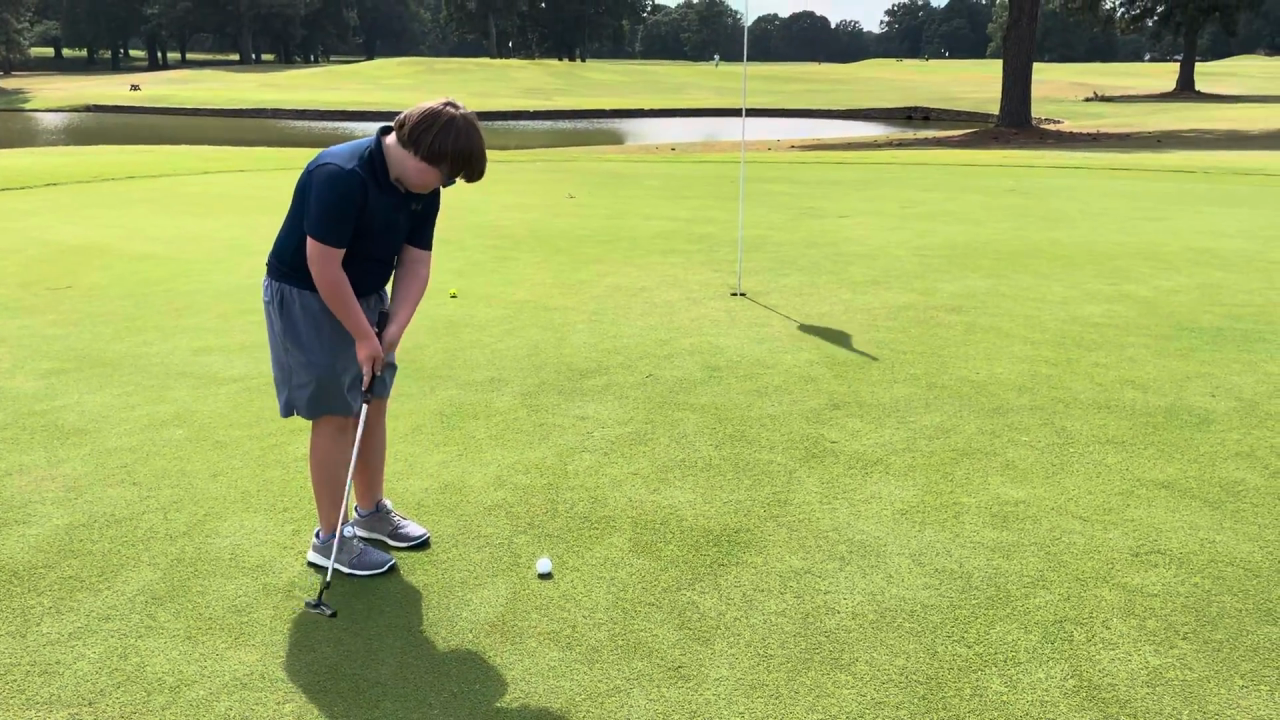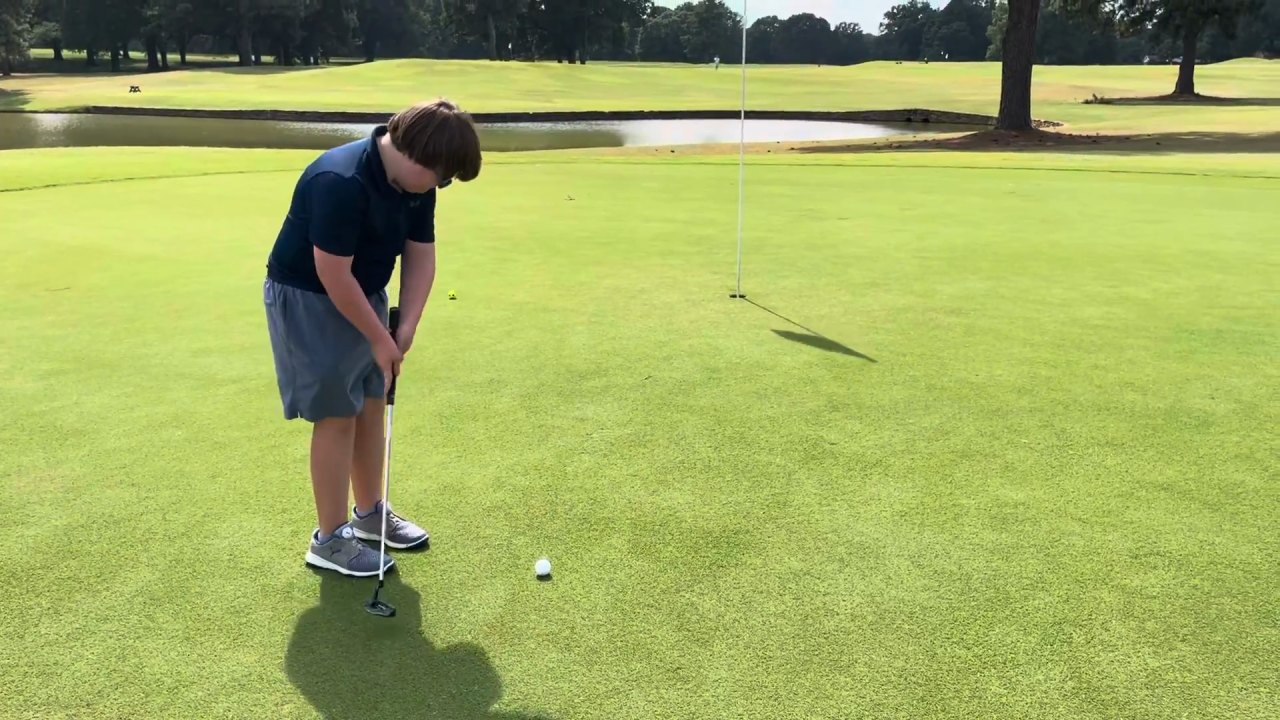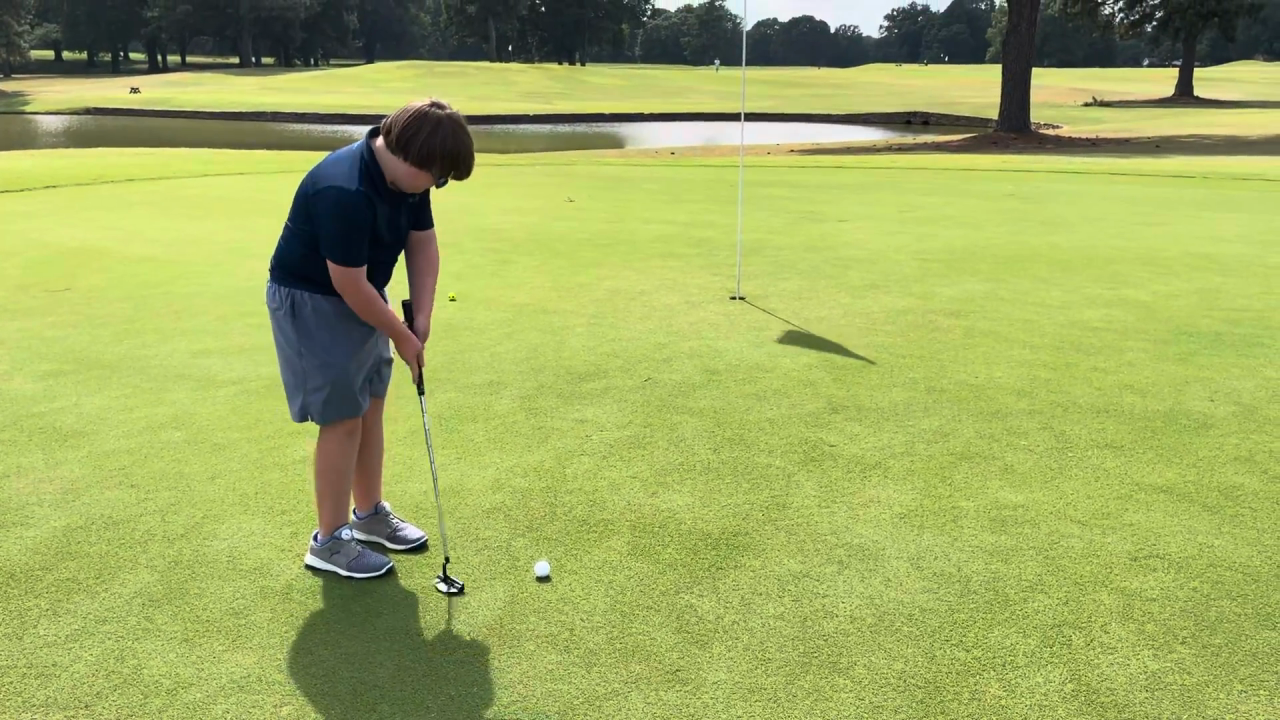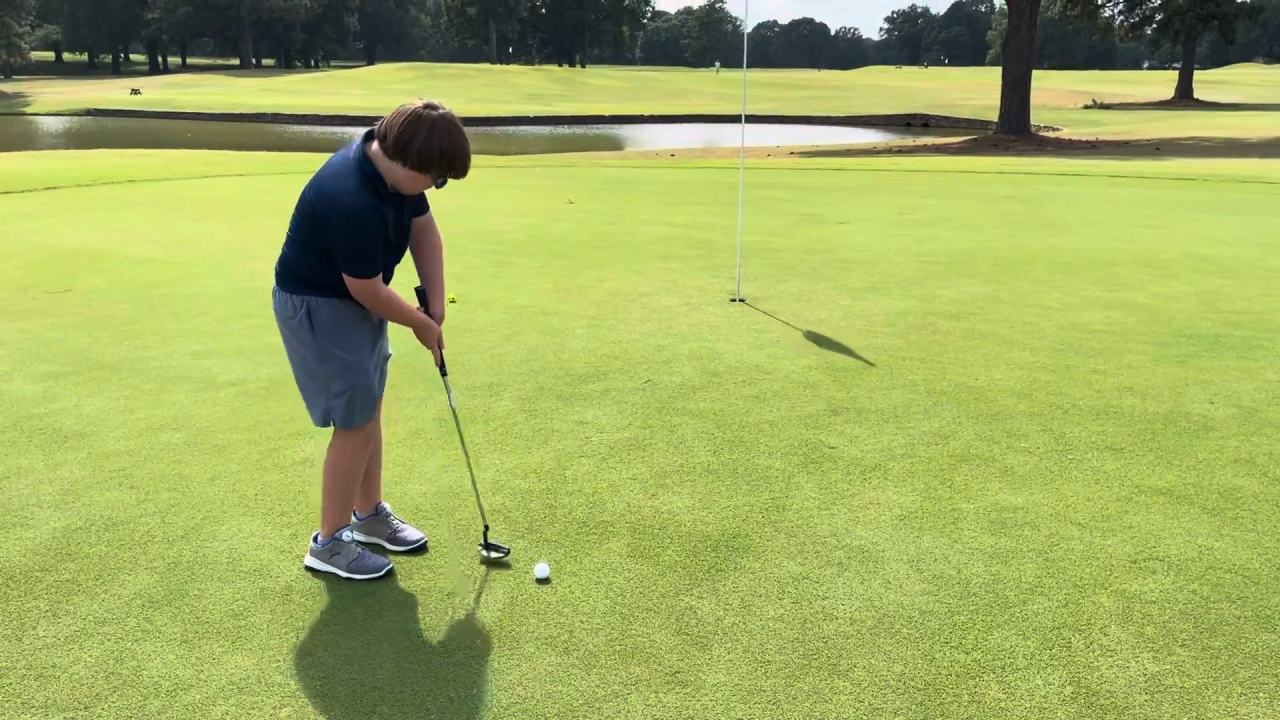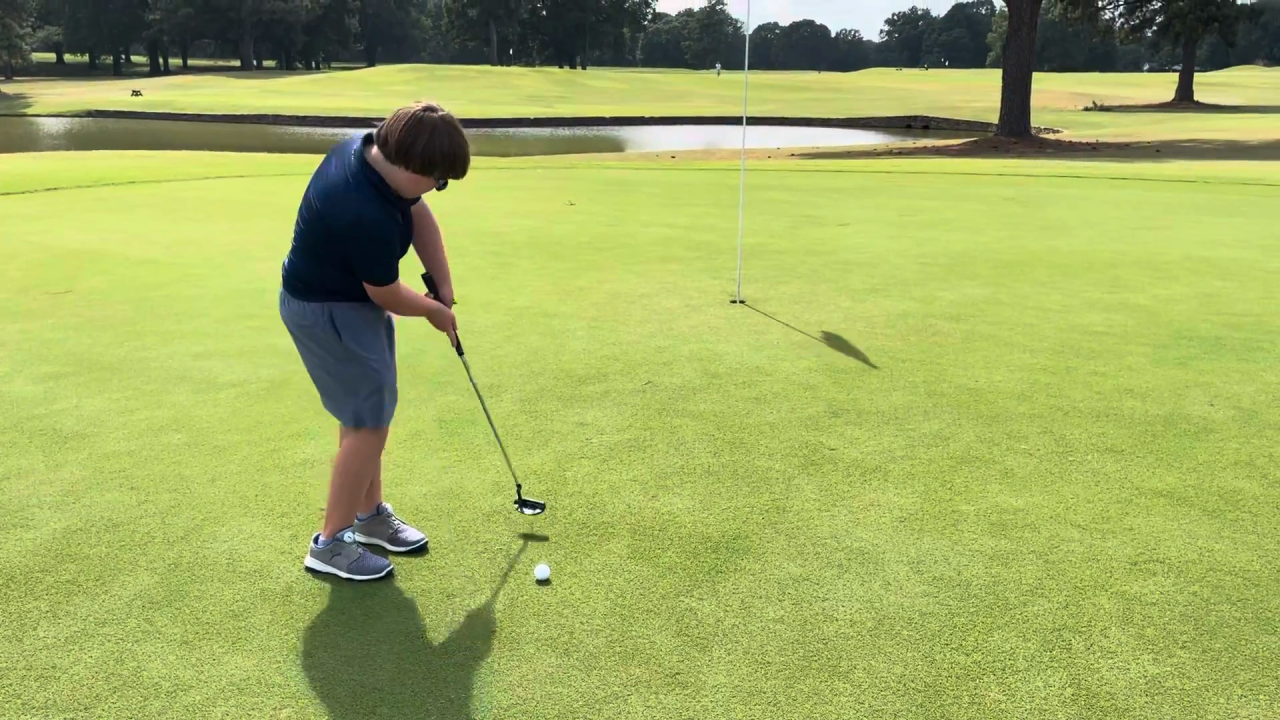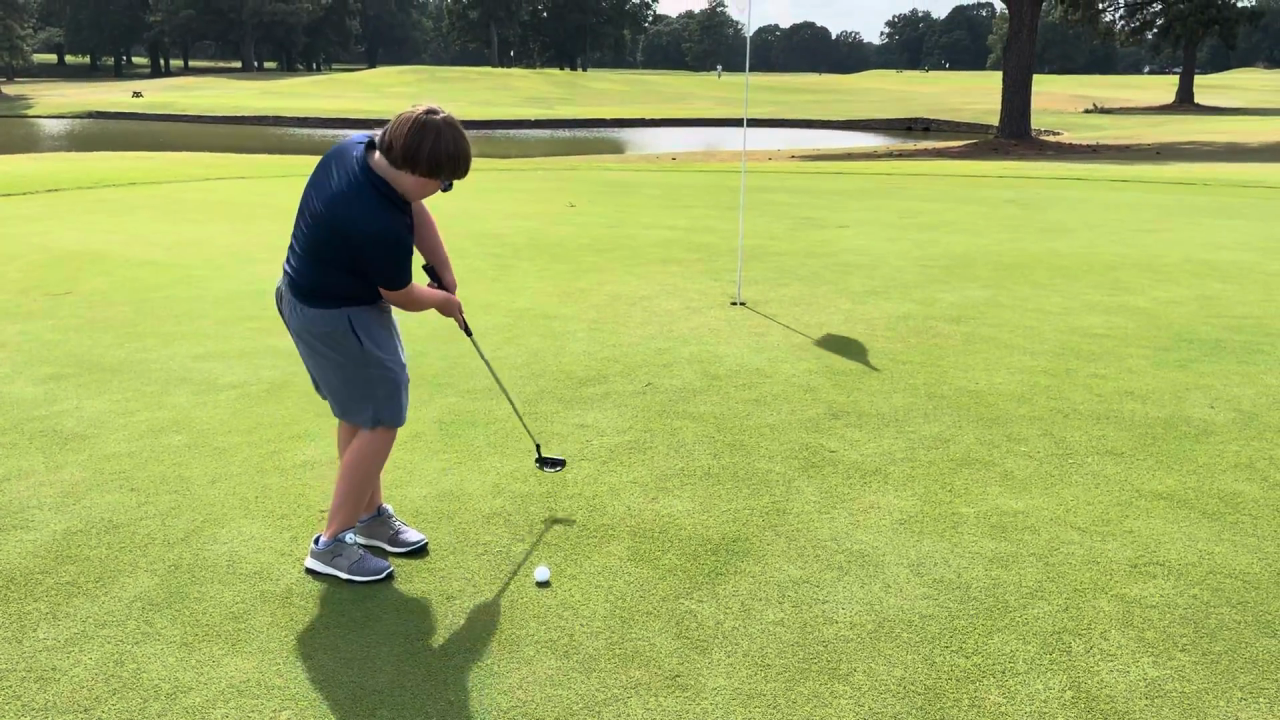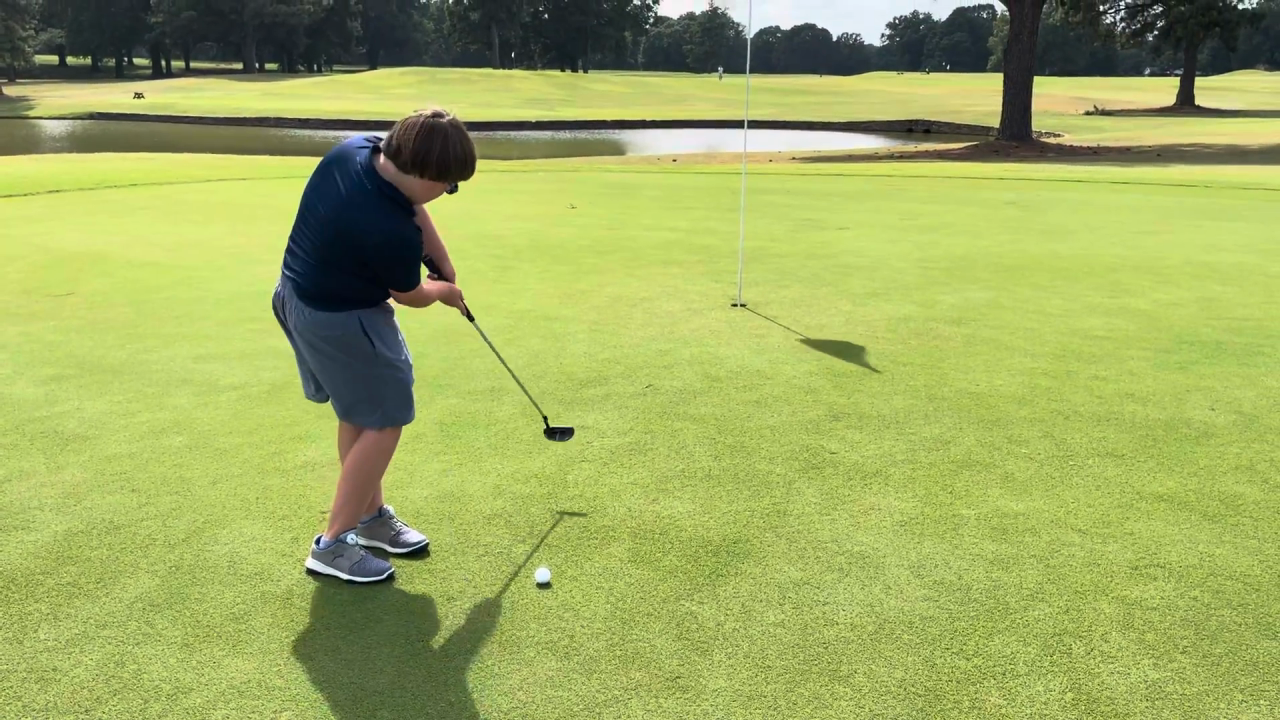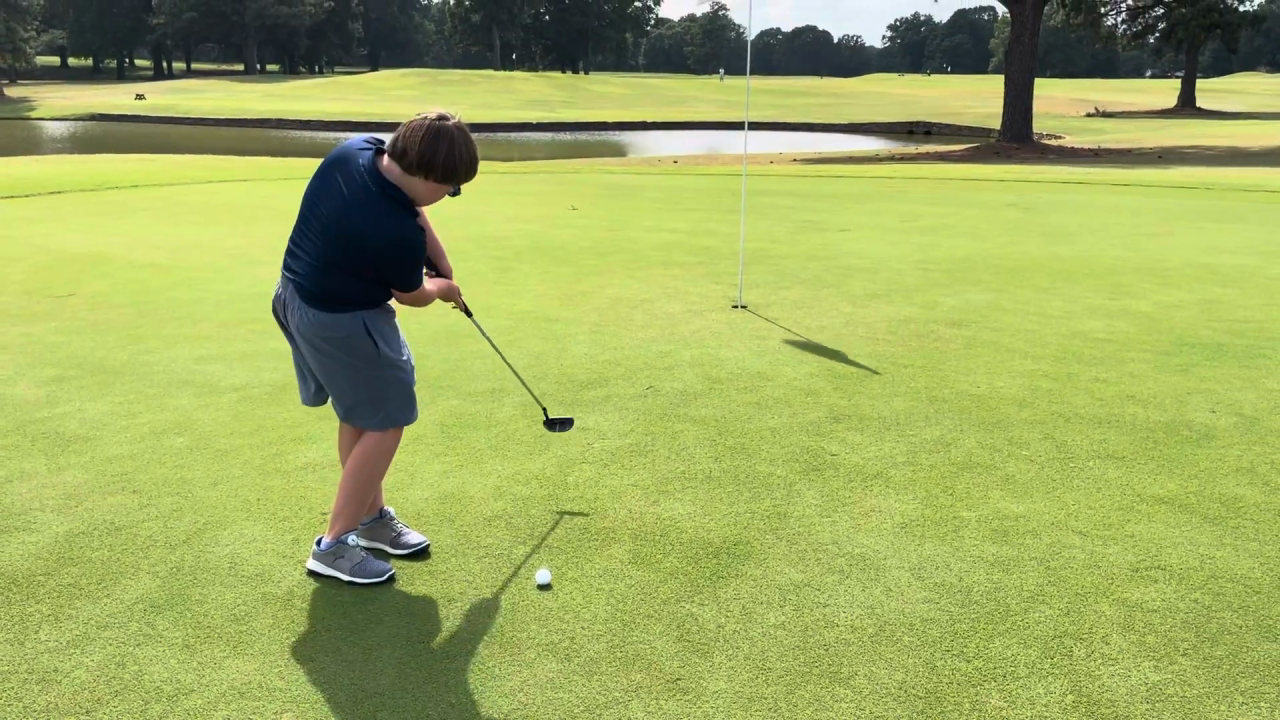
dt=0.1s
person 1, frame 1
left shoulder: (421, 188)
right shoulder: (341, 177)
left elbow: (415, 262)
right elbow: (323, 267)
left wrist: (393, 332)
right wrist: (363, 336)
left hip: (364, 294)
right hip: (306, 298)
left knee: (373, 404)
right knee: (335, 414)
left ankle: (371, 512)
right ankle: (330, 538)
person 1, frame 2
left shoulder: (416, 187)
right shoulder: (341, 182)
left elbow: (420, 256)
right elbow: (332, 274)
left wrist: (406, 329)
right wrist: (377, 338)
left hip: (363, 296)
right hip: (308, 300)
left knee: (371, 405)
right knee: (337, 415)
left ankle: (370, 513)
right ankle: (329, 539)
person 1, frame 3
left shoulder: (403, 178)
right shoulder: (345, 193)
left elbow: (423, 243)
right elbow: (348, 283)
left wrist: (422, 317)
right wrist: (400, 333)
left hip: (355, 297)
right hip: (310, 301)
left knee: (370, 406)
right knee: (342, 415)
left ankle: (369, 514)
right ankle: (329, 540)
person 1, frame 4
left shoulder: (399, 175)
right shoulder: (351, 203)
left elbow: (423, 229)
right elbow: (368, 291)
left wrist: (436, 303)
right wrist: (419, 324)
left hip: (356, 297)
right hip: (317, 305)
left knee: (367, 407)
right knee: (354, 418)
left ankle: (369, 514)
right ankle: (330, 541)
person 1, frame 5
left shoulder: (364, 147)
right shoulder: (366, 217)
left elbow: (419, 216)
right elbow: (388, 297)
left wrist: (444, 282)
right wrist: (434, 311)
left hip: (332, 295)
right hip: (327, 310)
left knee: (366, 409)
right knee: (369, 420)
left ankle: (369, 514)
right ankle: (331, 542)
person 1, frame 6
left shoulder: (362, 149)
right shoulder: (378, 225)
left elbow: (415, 212)
right elbow: (401, 296)
left wrist: (446, 274)
right wrist: (440, 300)
left hip: (318, 296)
right hip: (334, 314)
left knee: (362, 411)
right knee: (380, 419)
left ankle: (369, 516)
right ankle: (332, 543)
person 1, frame 7
left shoulder: (358, 149)
right shoulder: (392, 233)
right elbow: (409, 295)
left wrist: (445, 265)
right wrist: (442, 290)
left hip: (302, 295)
right hip: (340, 318)
left knee: (360, 412)
right knee: (384, 421)
left ankle: (371, 517)
right ankle: (332, 543)
person 1, frame 8
left shoulder: (359, 151)
right shoulder: (396, 233)
right elbow: (410, 295)
left wrist: (443, 264)
right wrist: (442, 288)
left hip: (302, 296)
right hip: (342, 319)
left knee: (360, 414)
right knee: (386, 422)
left ankle: (371, 518)
right ankle: (333, 545)
